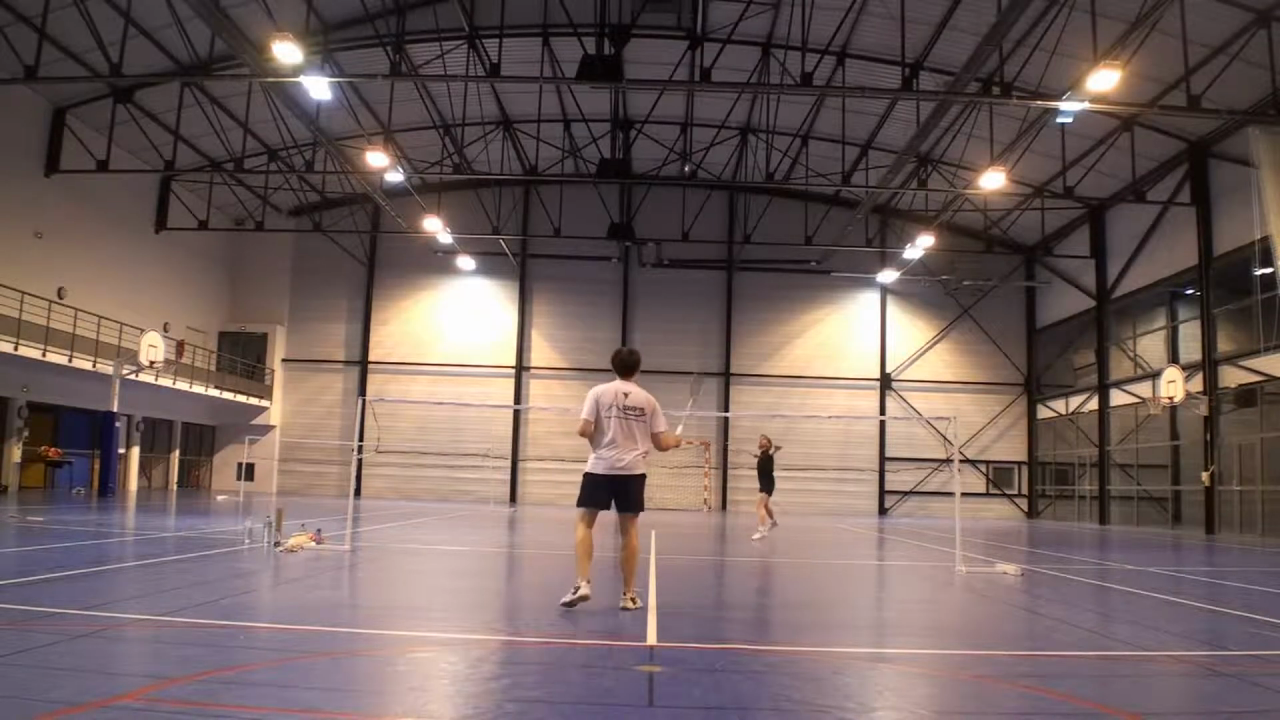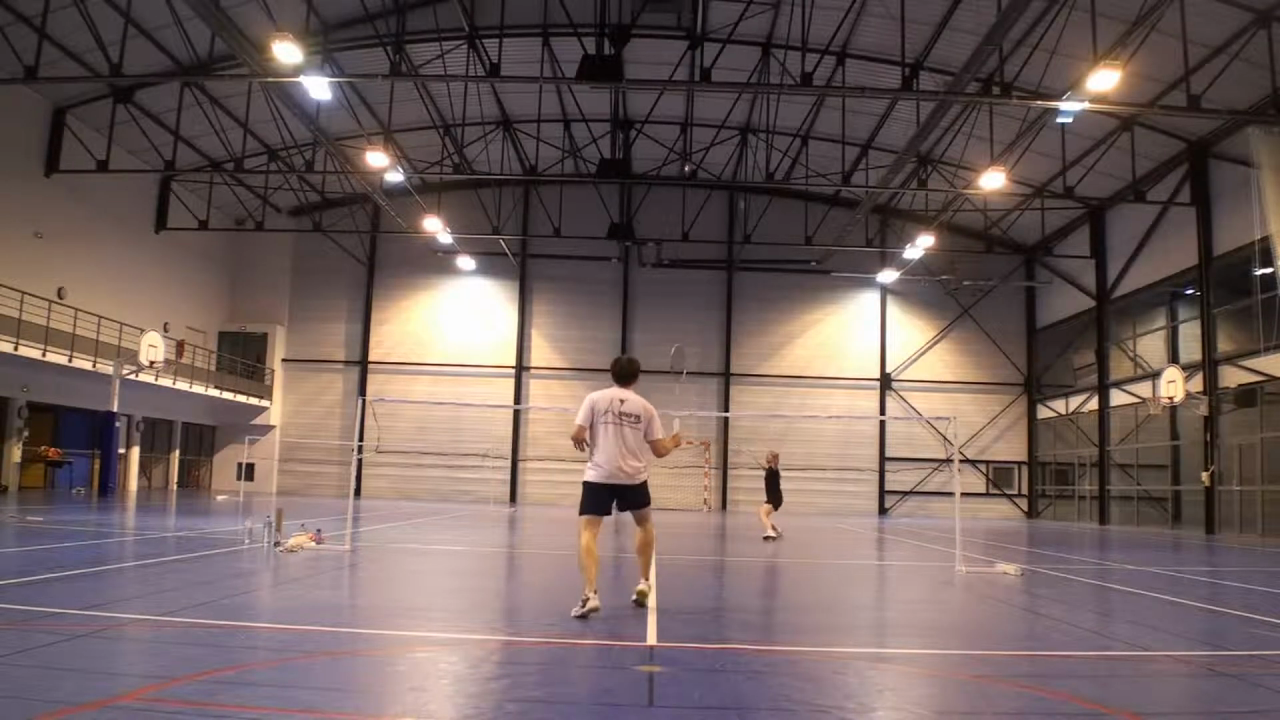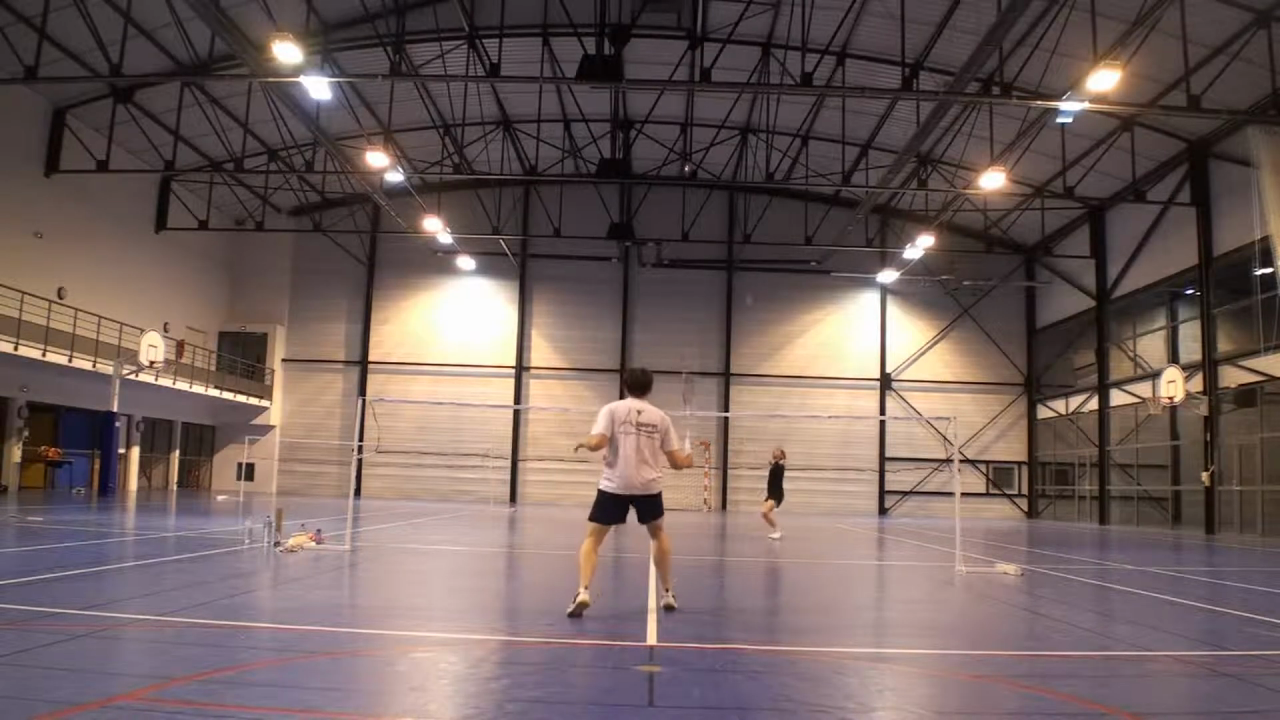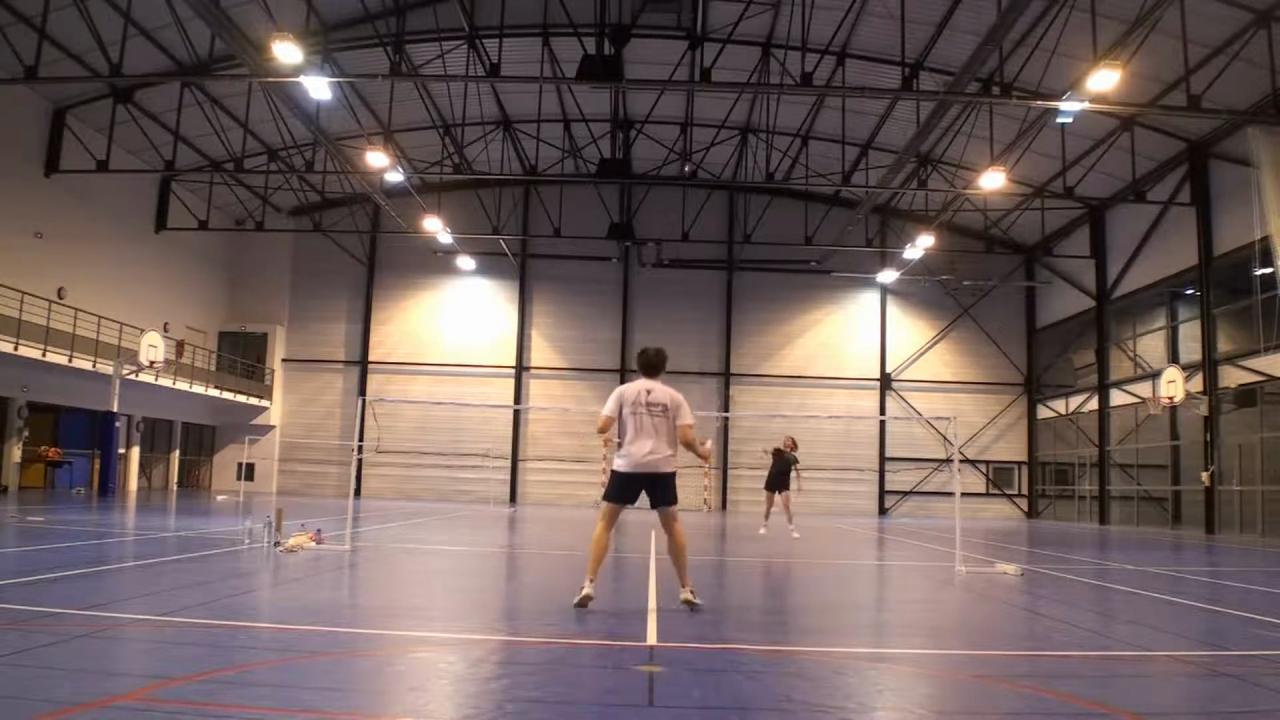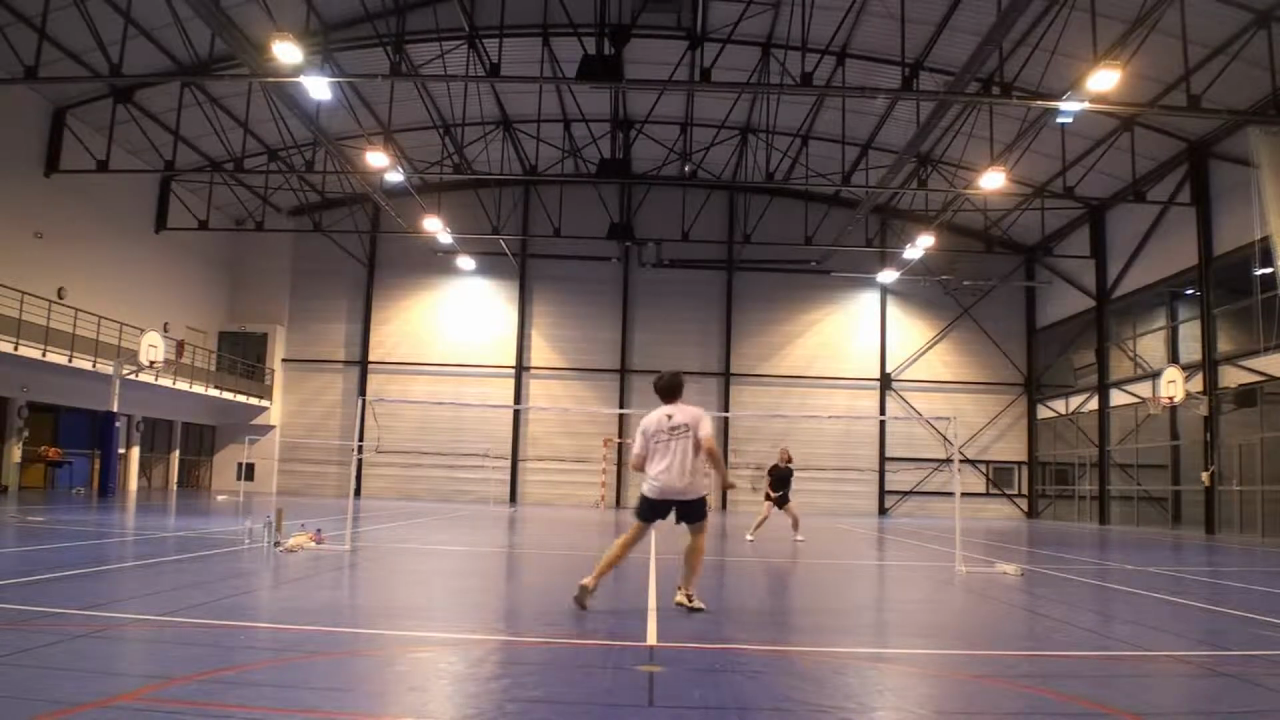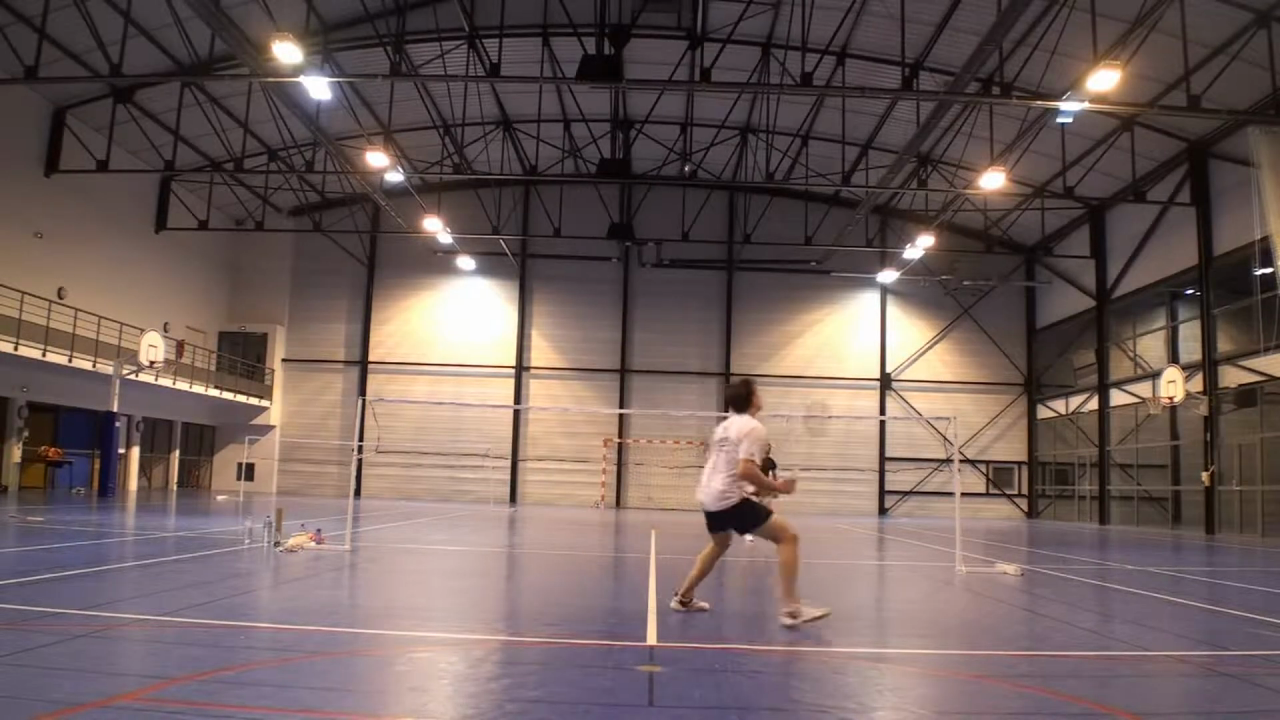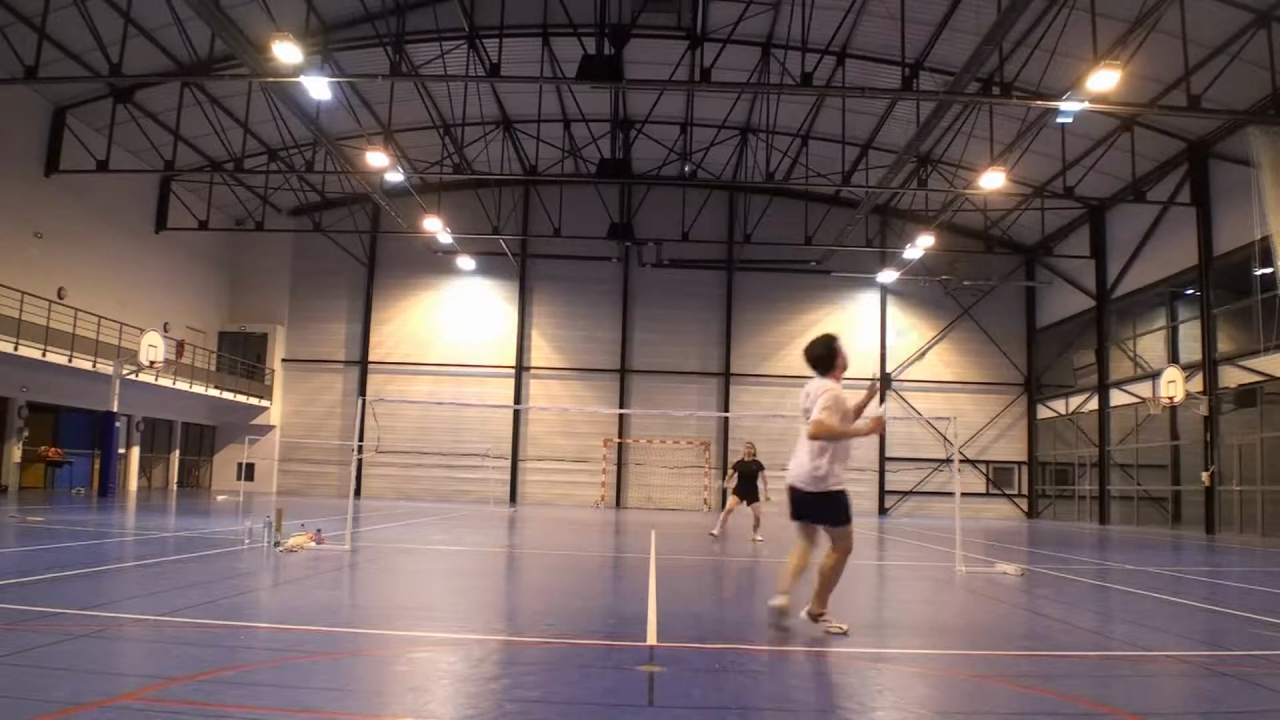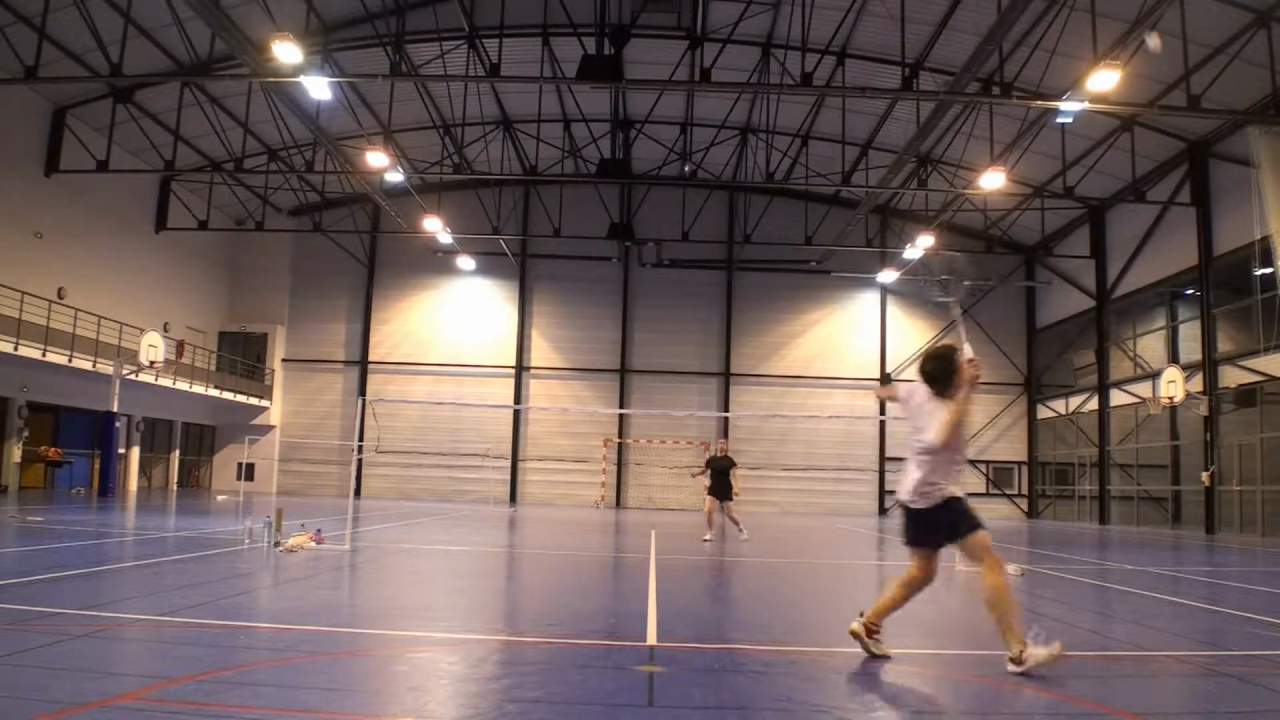
dt=0.3s
person 1, frame 1
left shoulder: (598, 392)
right shoulder: (649, 401)
left elbow: (583, 430)
right elbow: (662, 444)
right wrist: (675, 441)
left hip: (600, 468)
right hip: (632, 471)
left knee: (584, 525)
right knee: (629, 532)
left ankle: (582, 584)
right ankle: (628, 595)
person 1, frame 2
left shoulder: (595, 399)
right shoulder: (645, 407)
left elbow: (577, 435)
right elbow: (659, 450)
left wrist: (579, 441)
right wrist: (673, 442)
left hip: (599, 476)
right hip: (633, 476)
left knee: (588, 533)
right knee: (645, 523)
left ankle: (591, 595)
right ankle: (643, 583)
person 1, frame 3
left shoulder: (612, 410)
right shoulder: (661, 418)
left elbow: (597, 443)
right elbow: (675, 461)
left wrist: (584, 444)
right wrist: (687, 461)
left hip: (614, 486)
right hip: (649, 487)
left knee: (592, 540)
right knee: (659, 535)
left ankle: (583, 591)
right ankle: (668, 594)
person 1, frame 4
left shoulder: (623, 391)
right shoulder: (674, 398)
left elbow: (603, 427)
right elbow: (686, 438)
left wrist: (613, 432)
right wrist: (703, 453)
left hip: (627, 466)
right hip: (662, 468)
left knee: (605, 523)
right knee: (671, 527)
left ankle: (588, 585)
right ankle: (686, 589)
person 1, frame 5
left shoulder: (648, 421)
right shoulder: (697, 414)
left elbow: (636, 464)
right elbow: (710, 447)
right wrist: (724, 477)
left hip: (656, 488)
right hip: (689, 489)
left knee: (631, 537)
right knee: (698, 534)
left ankle: (590, 582)
right ankle: (686, 593)
person 1, frame 6
left shoulder: (722, 427)
right shoulder: (753, 428)
right elbow: (746, 471)
left wrist: (765, 483)
right wrist: (774, 487)
left hip: (708, 498)
right hip: (731, 500)
left knee: (718, 547)
right knee: (788, 537)
left ankle: (683, 597)
right ankle: (791, 609)
person 1, frame 7
left shoulder: (816, 387)
right shoulder: (830, 392)
right elbow: (815, 431)
left wrist: (867, 398)
right wrist: (864, 430)
left hip: (799, 478)
right hip: (822, 481)
left knee: (806, 544)
right knee: (842, 546)
left ankle: (783, 595)
right ankle: (817, 609)
person 1, frame 8
left shoulder: (919, 391)
right shoulder: (942, 413)
left elbow: (883, 393)
right elbow: (942, 442)
right wrist: (963, 399)
left hip: (916, 498)
right hip: (934, 498)
left knee: (921, 573)
right knee: (991, 564)
left ankle: (867, 624)
right ankle: (1019, 650)
